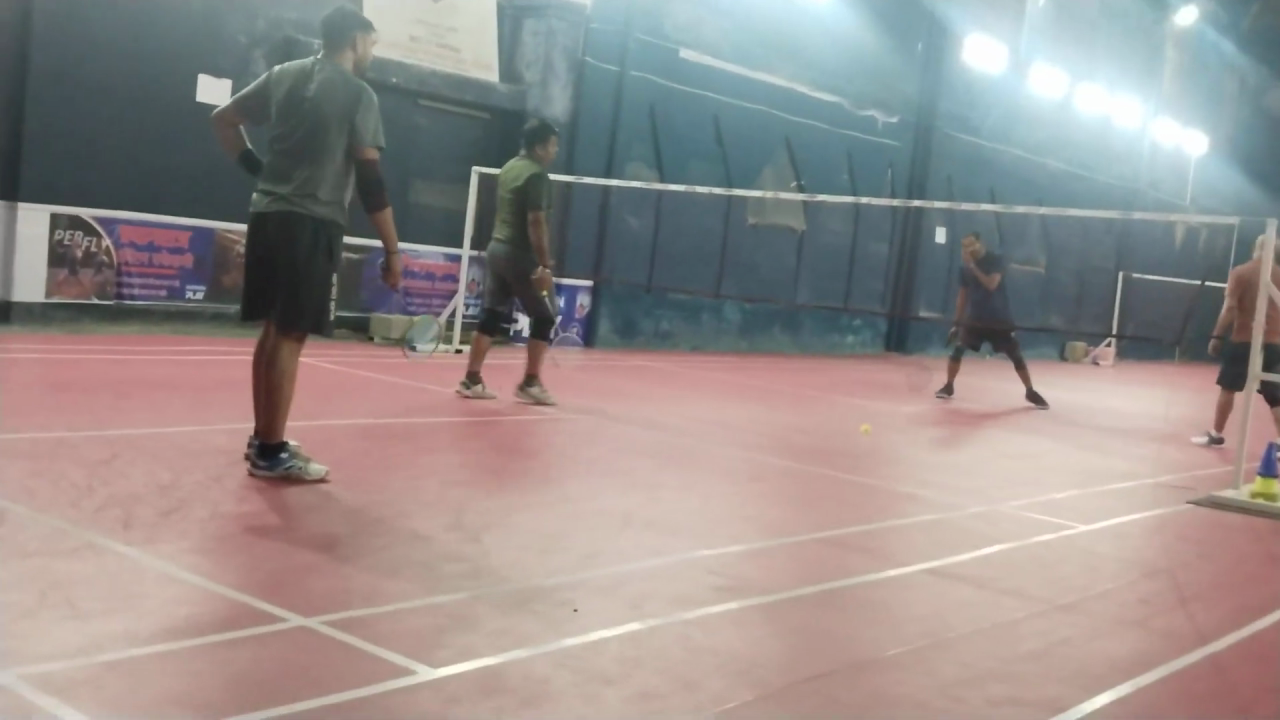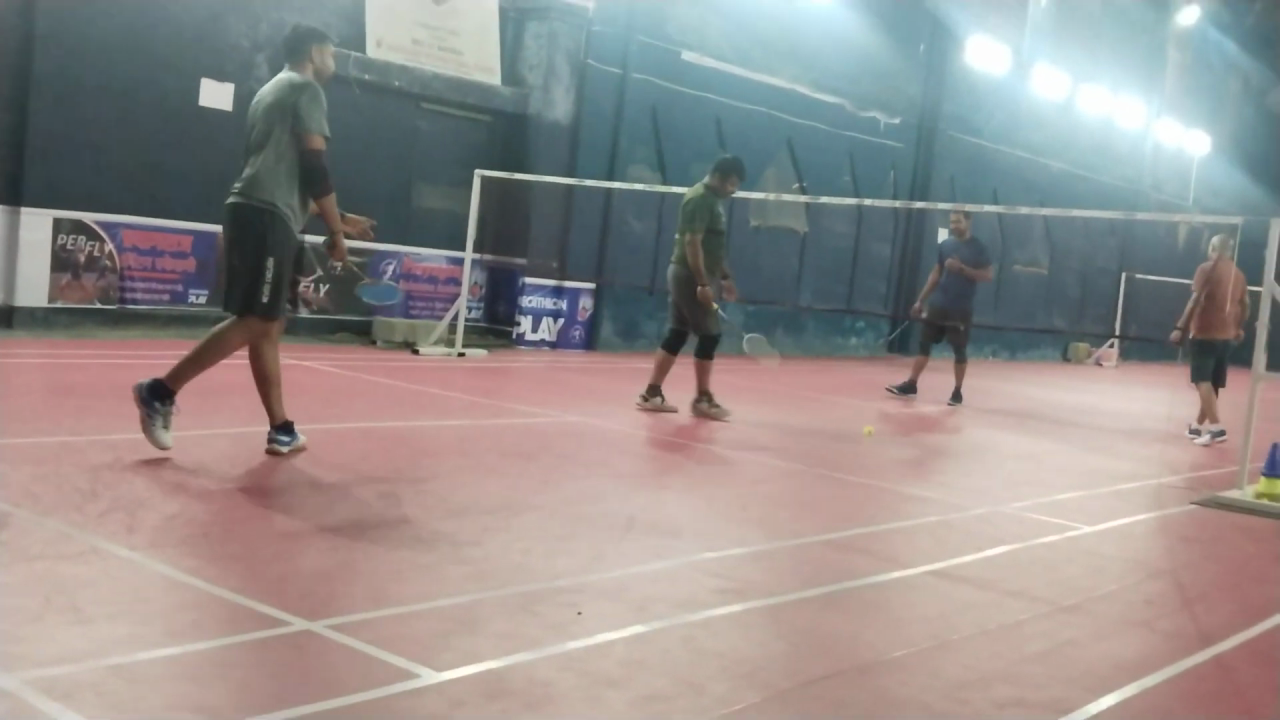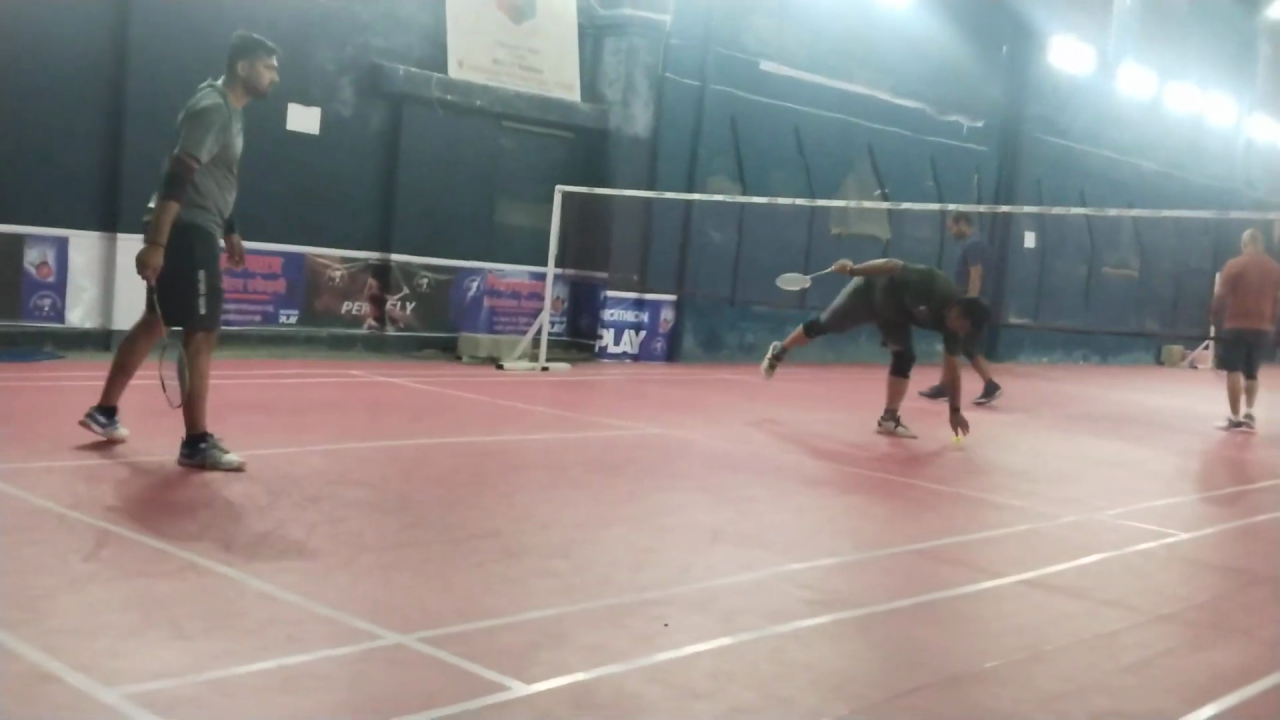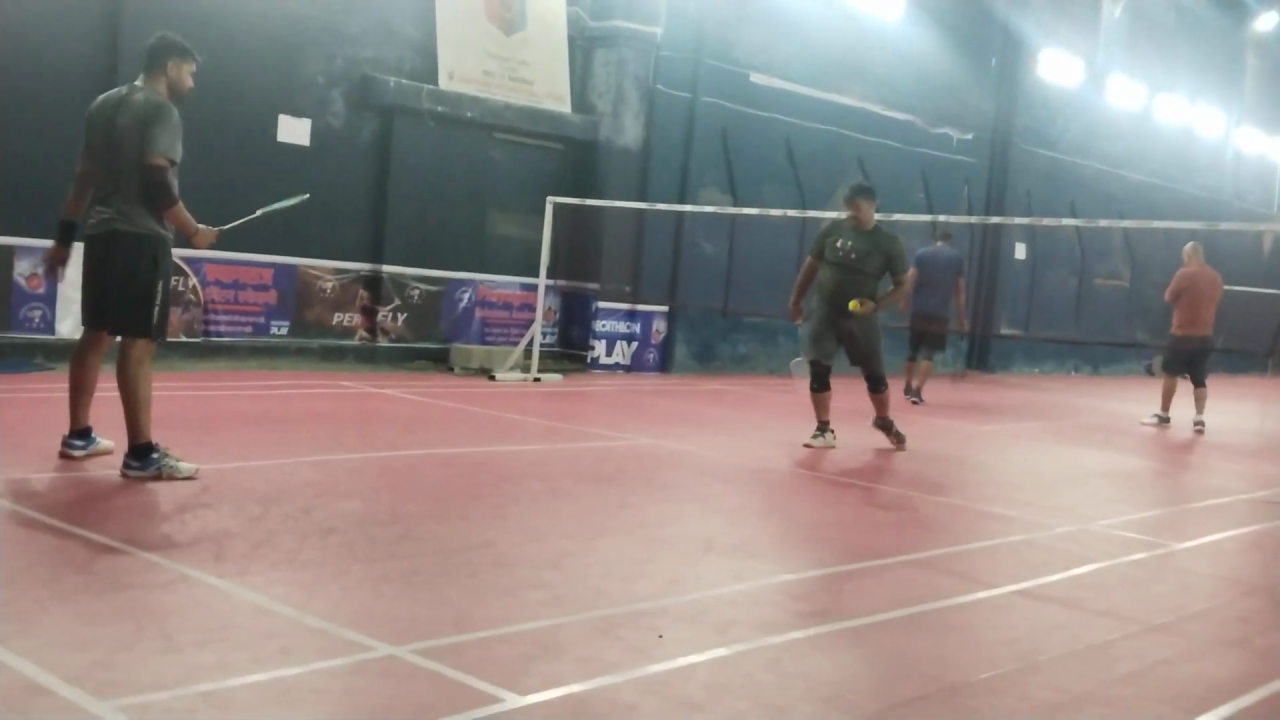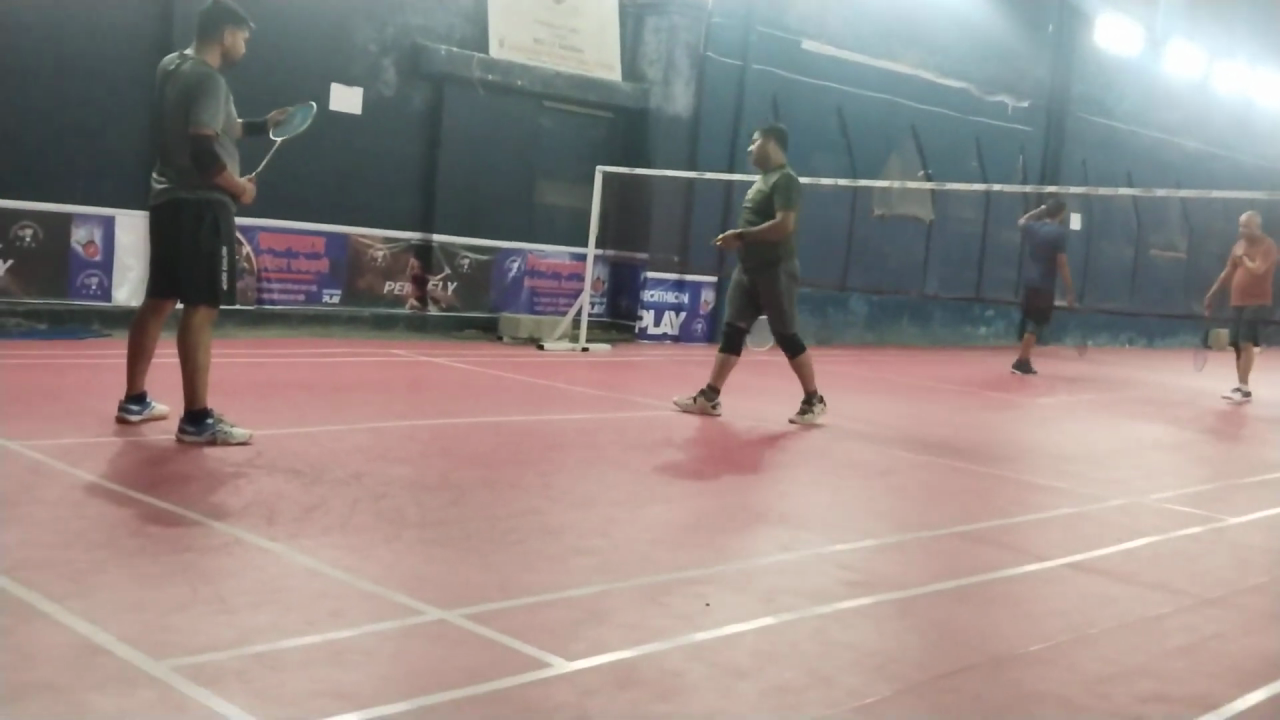
dt=1s
person 1, frame 1
left shoulder: (283, 76)
right shoulder: (358, 94)
left elbow: (223, 119)
right elbow: (369, 179)
right wrist: (392, 251)
left hip: (266, 215)
right hip: (311, 225)
left knee: (273, 332)
right knee: (290, 337)
left ankle: (262, 437)
right ankle: (271, 453)
person 1, frame 2
left shoulder: (268, 93)
right shoulder: (306, 90)
right elbow: (313, 169)
left wrist: (341, 219)
right wrist: (335, 232)
left hip: (253, 214)
right hip: (264, 217)
left knee: (267, 326)
right knee: (256, 322)
left ankle: (281, 429)
right ankle: (160, 393)
person 1, frame 3
left shoulder: (228, 107)
right shoulder: (213, 109)
right elbow: (177, 178)
left wrist: (229, 230)
right wrist: (156, 244)
left hip: (195, 232)
right hip: (186, 233)
left knee: (154, 323)
right knee: (201, 333)
left ankle: (105, 411)
right ankle: (197, 442)
person 1, frame 4
left shoulder: (105, 104)
right shoulder: (161, 110)
left elbow: (84, 178)
right elbow: (155, 184)
left wrist: (65, 236)
right wrist: (193, 231)
left hip: (103, 234)
right hip: (142, 240)
left knee: (96, 335)
right knee: (139, 344)
left ankle: (79, 435)
right ankle: (141, 454)
person 1, frame 5
left shoulder: (172, 67)
right shoulder: (207, 79)
right elbow: (203, 152)
left wrist: (262, 125)
right wrist: (239, 187)
left hip: (168, 202)
right hip: (202, 208)
left knee: (158, 301)
right knee: (200, 310)
left ankle: (134, 400)
right ankle: (197, 419)
person 2, frame 1
left shoulder: (509, 169)
right shoulder: (536, 175)
right elbow: (536, 223)
right wrist: (545, 265)
left hip: (498, 248)
right hip: (520, 254)
left knee: (491, 316)
right knee: (545, 318)
left ankle: (472, 380)
right ankle: (530, 383)
person 2, frame 2
left shoulder: (711, 200)
right shoulder: (701, 200)
left elbow: (712, 245)
right elbow: (692, 244)
left wrist: (725, 276)
right wrist: (703, 284)
left hip: (689, 277)
right hip: (690, 276)
left knee: (677, 335)
right knee: (710, 335)
left ankle: (652, 393)
right ankle: (703, 399)
person 2, frame 3
left shoulder: (951, 325)
right shoulder: (930, 285)
left elbow: (951, 369)
right elbow: (891, 266)
left wrist: (955, 411)
right wrist: (852, 270)
left hip: (896, 317)
right hip: (868, 293)
left knee: (905, 358)
right knee: (822, 325)
left ankle: (889, 418)
right ankle: (779, 351)
person 2, frame 4
left shoulder: (889, 244)
right shoulder: (833, 229)
left elbow: (901, 285)
right elbow: (812, 265)
left wrist: (875, 305)
right wrist: (796, 300)
left hip: (860, 315)
right hip: (824, 311)
left knee: (874, 374)
right knee: (818, 367)
left ankle: (884, 422)
right ankle: (823, 429)
person 2, frame 5
left shoulder: (783, 180)
right shoulder: (763, 179)
left elbow: (785, 226)
left wrist: (740, 236)
left hip: (775, 270)
right hip: (749, 268)
left knee: (787, 337)
right knee: (732, 331)
left ankle: (814, 401)
right ankle: (709, 397)
person 3, frame 1
left shoulder: (1240, 272)
left elbow: (1229, 307)
left wrist: (1217, 336)
left hip: (1243, 340)
left knee: (1227, 388)
left ankle: (1216, 435)
person 3, frame 2
left shoulder: (1206, 269)
right shoulder: (1238, 274)
left elbow: (1196, 300)
right elbow: (1245, 305)
left wrist: (1180, 327)
right wrist: (1238, 327)
left hip: (1205, 334)
right hip: (1226, 336)
left knee: (1203, 383)
right knee: (1213, 383)
left ankle: (1216, 429)
right ankle: (1198, 426)
person 3, frame 3
left shoulder: (1235, 264)
left elbow: (1219, 294)
left wrist: (1216, 313)
left hip: (1236, 327)
right hip: (1262, 329)
left knee: (1234, 372)
right knee: (1251, 374)
left ankle: (1235, 419)
right ankle: (1249, 413)
person 3, frame 4
left shoulder: (1185, 274)
right shoulder: (1216, 278)
left elbow: (1169, 297)
right elbow: (1211, 303)
left hip: (1183, 334)
right hip: (1205, 336)
left knee: (1170, 374)
right knee: (1199, 380)
left ankle: (1163, 415)
right ankle: (1199, 417)
person 3, frame 5
left shoulder: (1268, 246)
right shoulder: (1240, 244)
left elbow: (1257, 269)
right elbow: (1228, 271)
left wrist: (1243, 257)
right wrist: (1212, 293)
left hip: (1257, 304)
right hip: (1238, 303)
left knee: (1246, 344)
right knee: (1238, 346)
left ankle: (1241, 388)
right ankle: (1244, 388)
person 4, frame 1
left shoulder: (996, 260)
right shoulder: (965, 268)
left elbow: (991, 284)
right elbow: (962, 295)
left wrist: (973, 267)
right wrist: (956, 323)
left hip: (999, 318)
right hip: (975, 317)
left knee: (1016, 356)
right knee: (958, 348)
left ankle: (1031, 392)
right ankle: (948, 387)
person 4, frame 2
left shoulder: (978, 248)
right shoulder: (945, 245)
left elbow: (987, 275)
left wrist: (962, 268)
right wrist: (921, 300)
left hip: (960, 308)
right hip: (938, 304)
left knee: (959, 349)
right knee: (925, 343)
left ankle: (957, 391)
right ankle: (911, 385)
person 4, frame 3
left shoulder: (971, 245)
right shoulder: (974, 244)
left elbow: (975, 277)
right knee: (970, 349)
left ankle: (944, 387)
right ankle: (990, 385)
person 4, frame 4
left shoulder: (923, 254)
right shoulder: (957, 257)
left elbow: (909, 279)
right elbow: (960, 290)
right wrist: (962, 317)
left hip: (919, 310)
right hip: (940, 314)
left knee: (914, 351)
right knee: (928, 353)
left ankle: (908, 388)
right ankle: (917, 392)
person 4, frame 5
left shoulder: (1031, 227)
right shoulder: (1059, 233)
left elbow: (1021, 221)
right elbow: (1062, 265)
left wrist: (1038, 211)
right wrist: (1070, 292)
left hip: (1028, 283)
right hip: (1043, 286)
left knee: (1030, 321)
right knee: (1036, 325)
left ankle: (1024, 359)
right ankle: (1021, 363)
